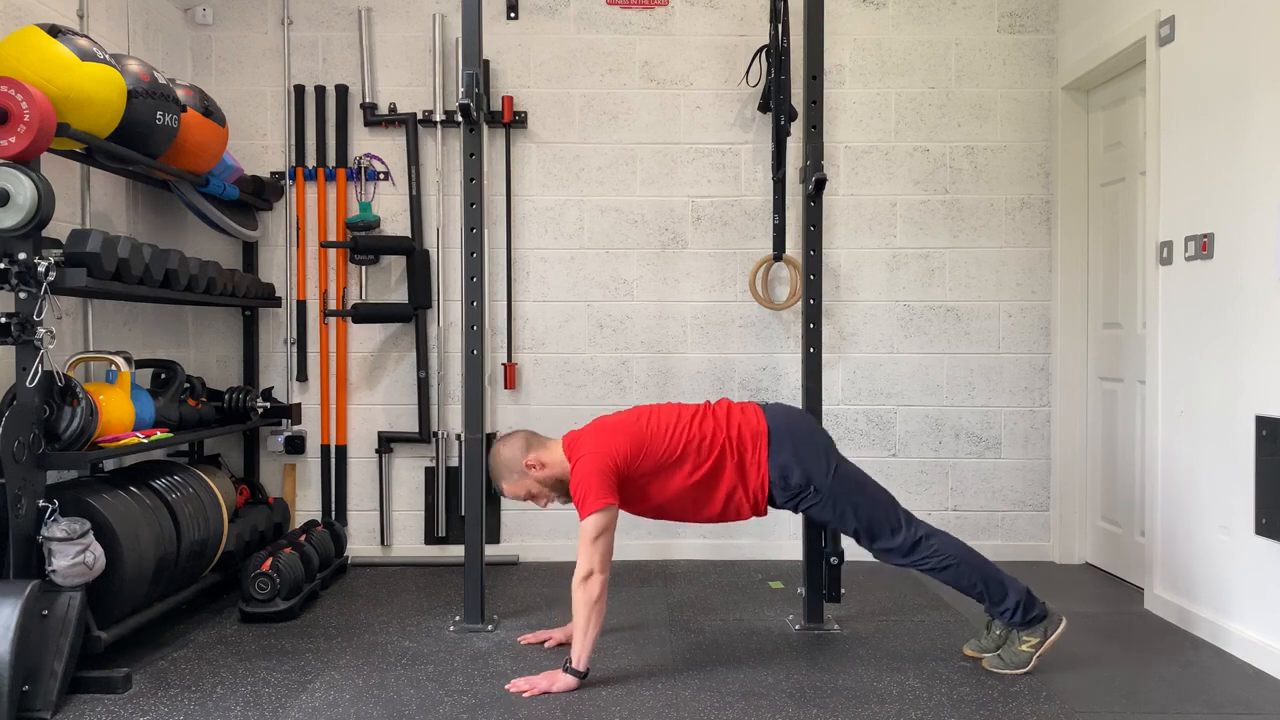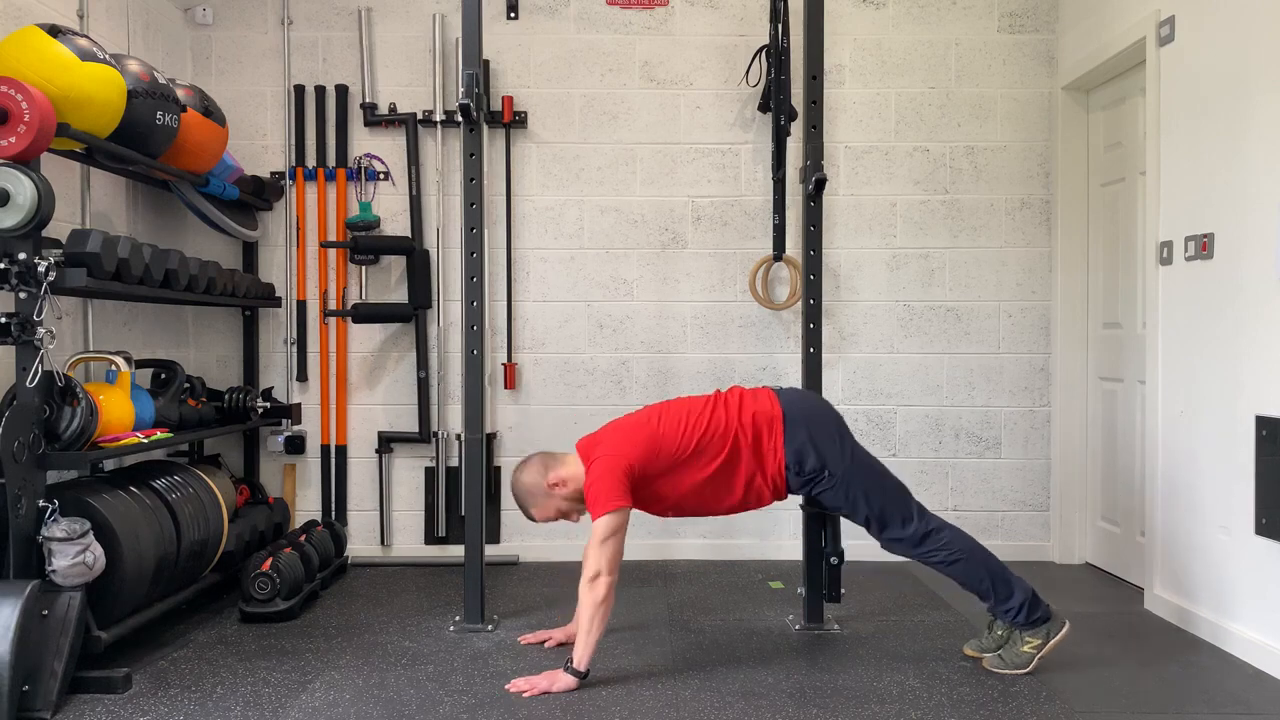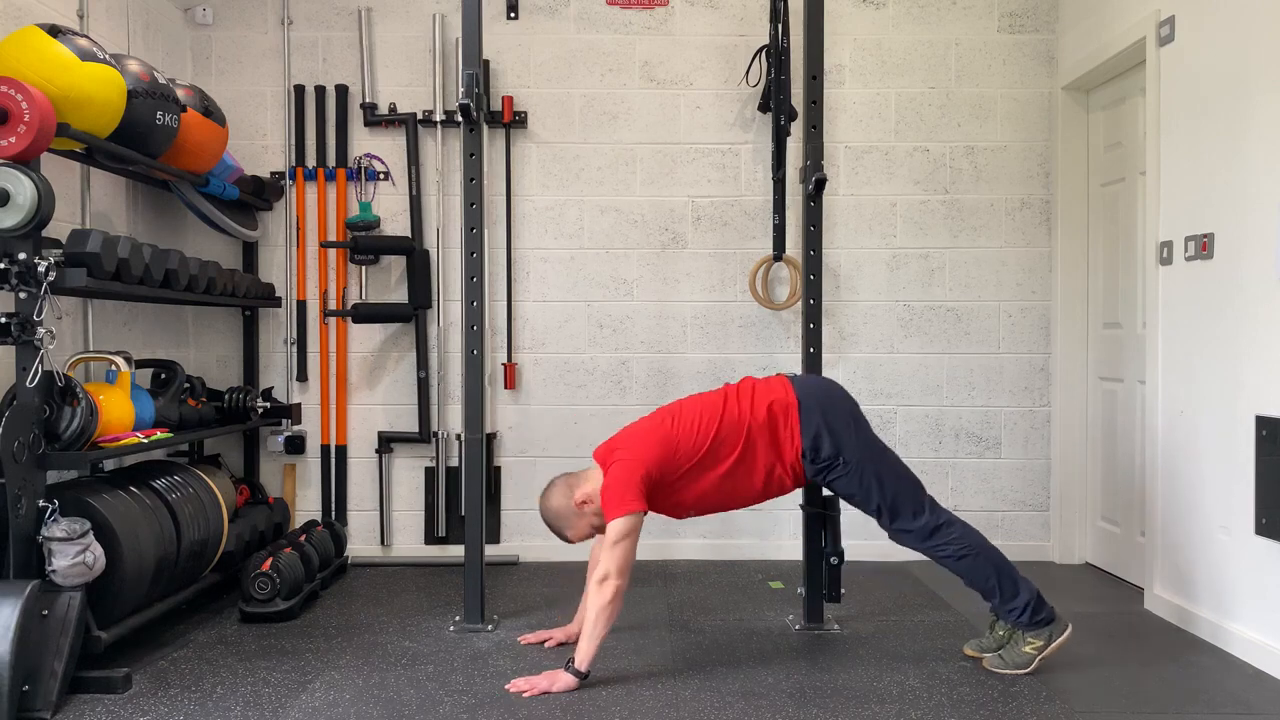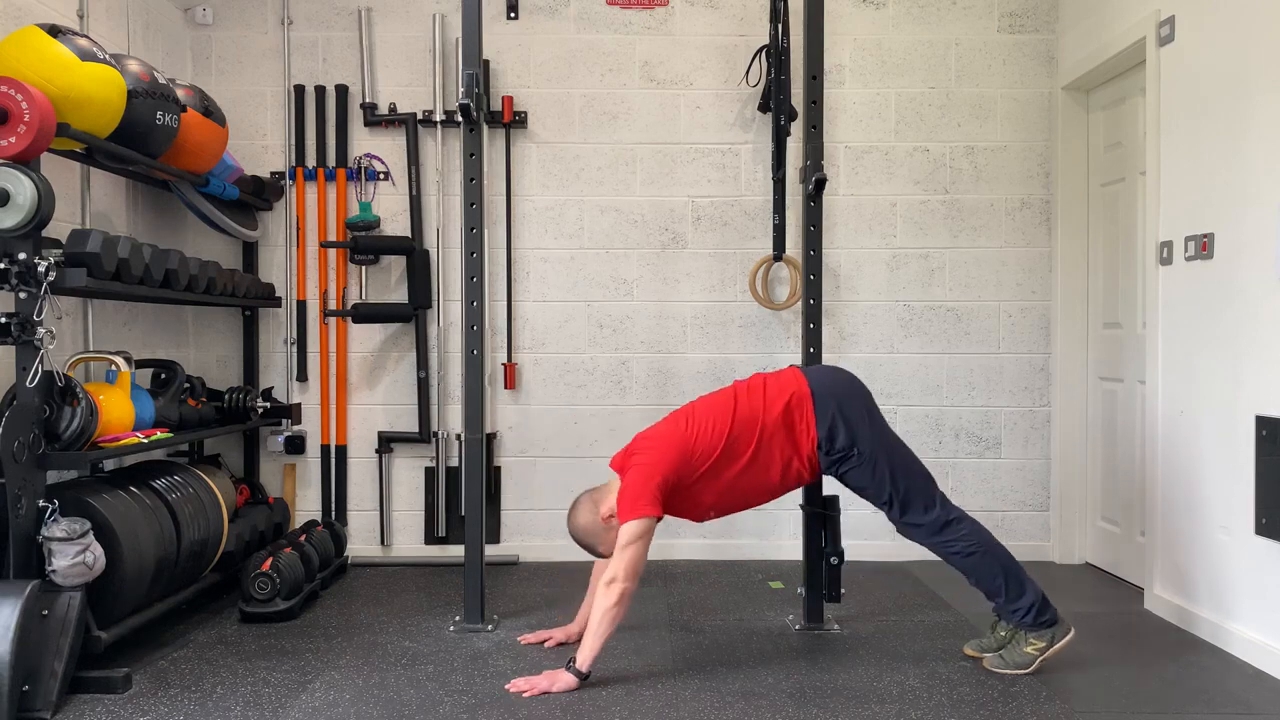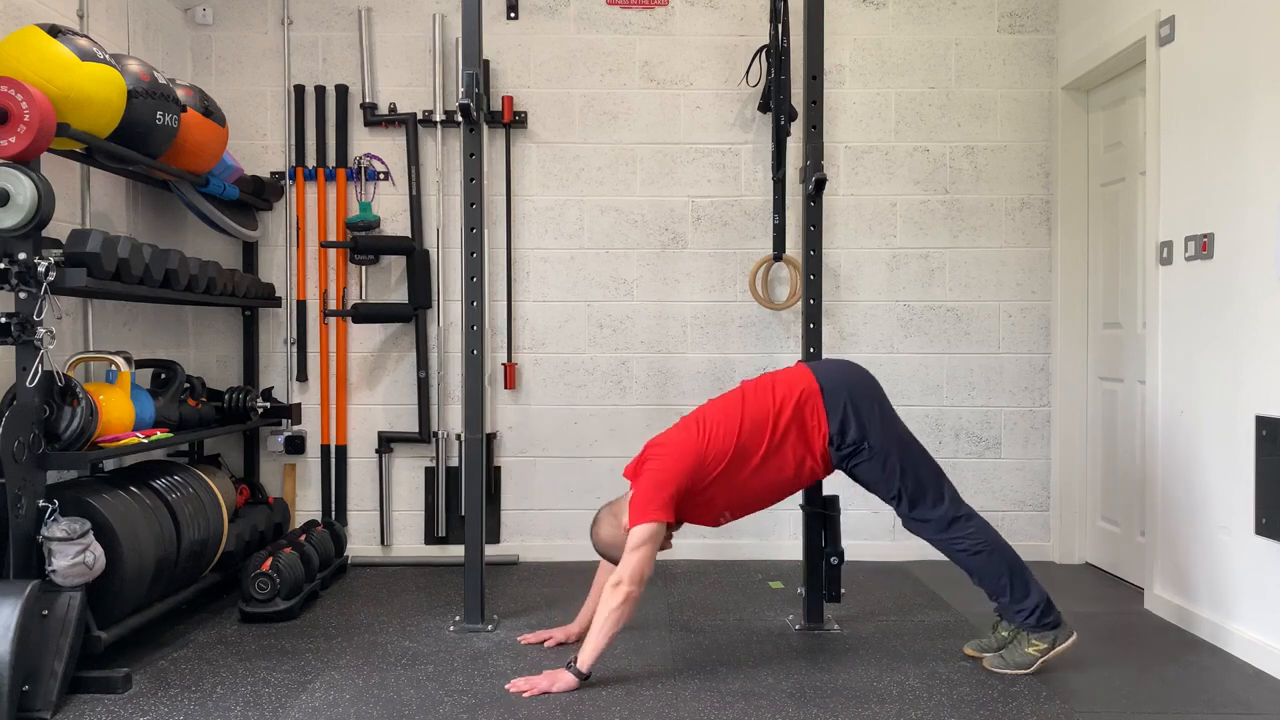
dt=0.1s
person 1, frame 1
left shoulder: (589, 464)
right shoulder: (590, 449)
left elbow: (590, 574)
right elbow: (593, 567)
left wrist: (573, 669)
right wrist: (573, 626)
left hip: (779, 457)
right hip: (771, 446)
left knee: (899, 539)
right knee: (894, 538)
left ankle: (1030, 617)
right ankle: (1008, 615)
person 1, frame 2
left shoulder: (604, 466)
right shoulder: (603, 454)
left elbow: (599, 574)
right elbow: (600, 571)
left wrist: (573, 670)
right wrist: (575, 626)
left hip: (792, 441)
right hip: (783, 428)
left knee: (908, 530)
right knee: (905, 530)
left ankle: (1032, 618)
right ankle: (1010, 614)
person 1, frame 3
left shoulder: (625, 471)
right shoulder: (620, 462)
left elbow: (610, 577)
right elbow: (605, 562)
left wrist: (575, 671)
right wrist: (575, 627)
left hip: (807, 427)
right hip: (799, 418)
left knee: (919, 522)
right knee: (915, 523)
left ankle: (1036, 620)
right ankle: (1012, 616)
person 1, frame 4
left shoulder: (644, 477)
right shoulder: (637, 472)
left elbow: (619, 580)
right elbow: (611, 560)
left wrist: (576, 670)
right wrist: (576, 625)
left hip: (823, 416)
right hip: (810, 408)
left knee: (927, 517)
right knee: (923, 517)
left ankle: (1037, 621)
right ankle: (1016, 616)
person 1, frame 5
left shoulder: (660, 480)
right shoulder: (657, 477)
left elbow: (626, 585)
right elbow: (618, 562)
left wrist: (576, 671)
right wrist: (576, 626)
left hip: (834, 409)
right hip: (826, 403)
left knee: (937, 515)
right knee: (931, 515)
left ankle: (1041, 624)
right ankle: (1017, 617)
